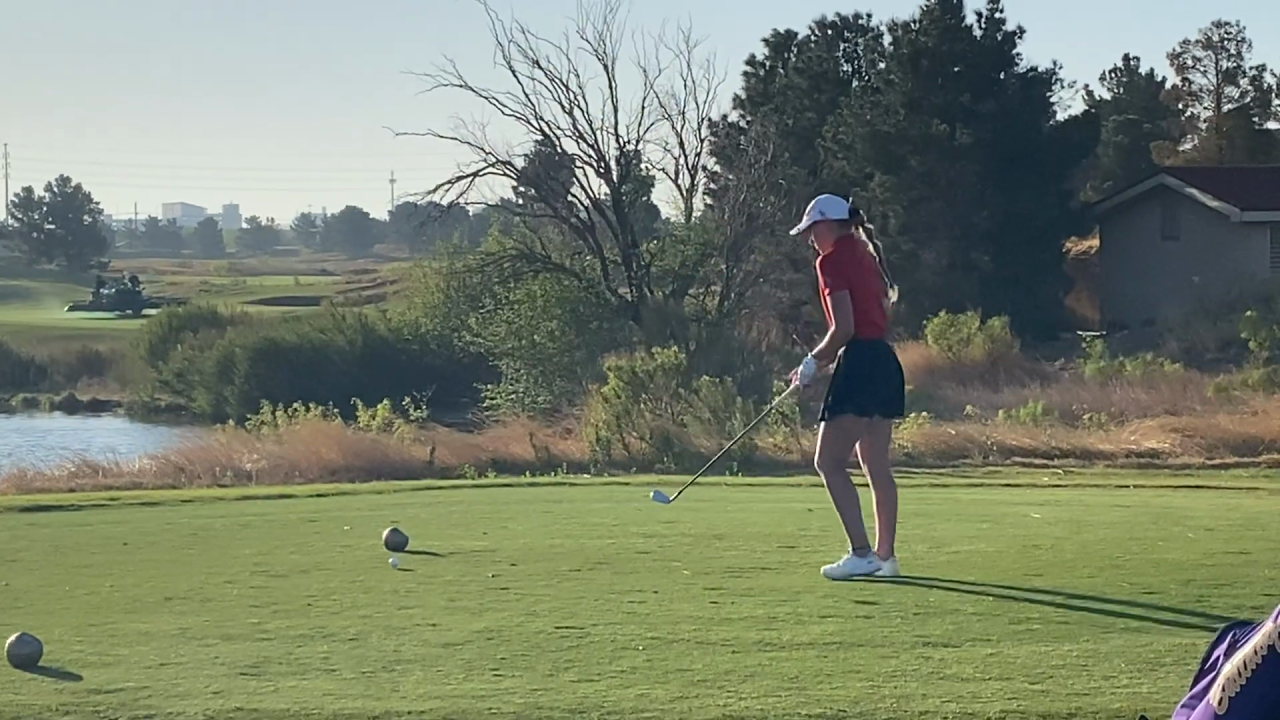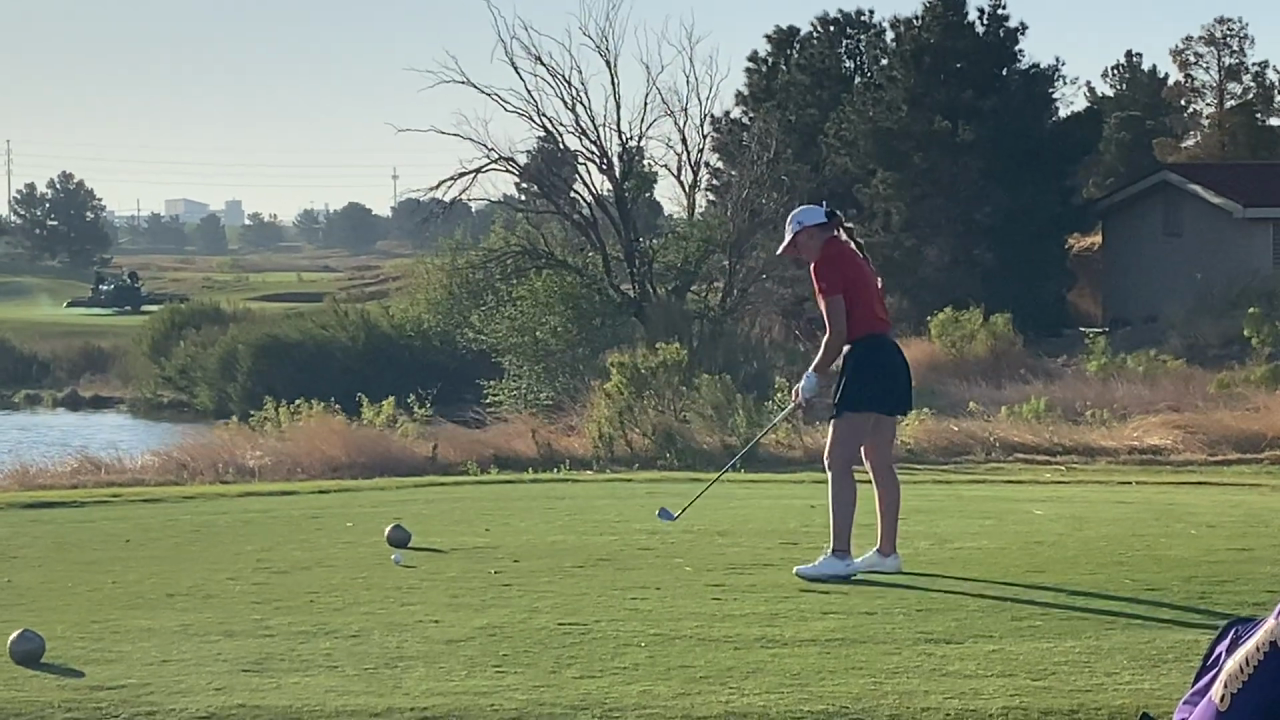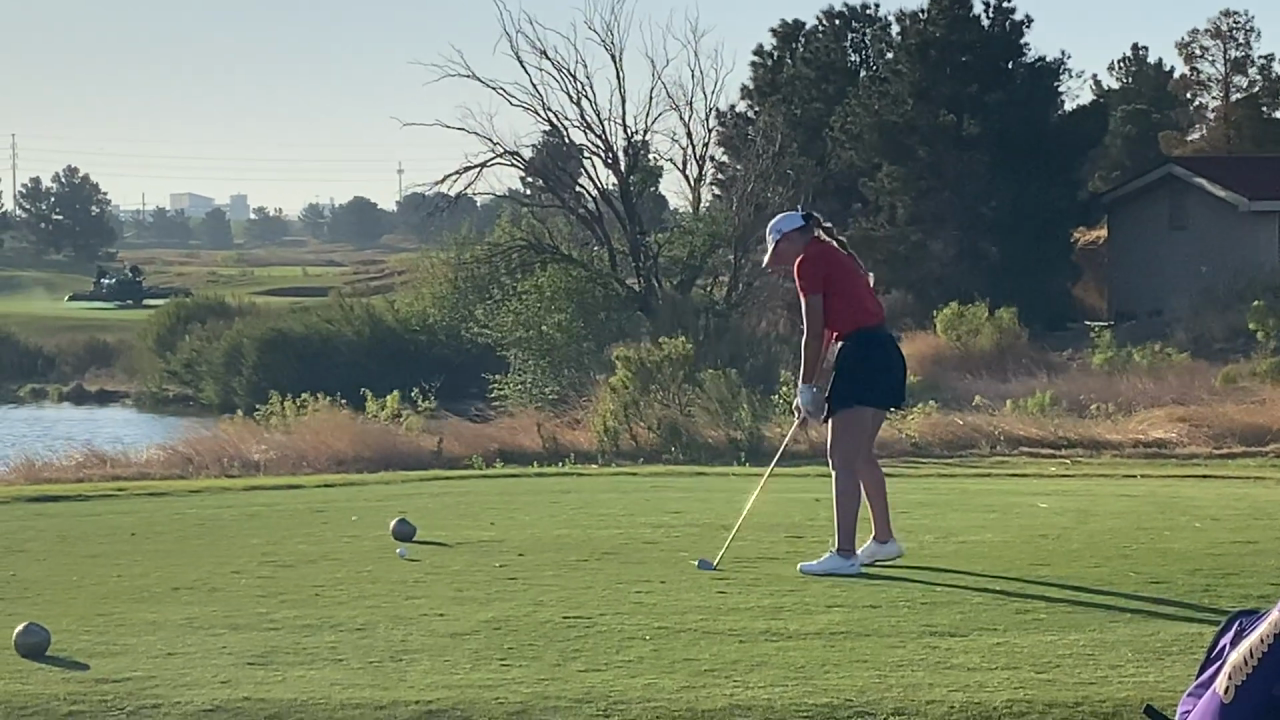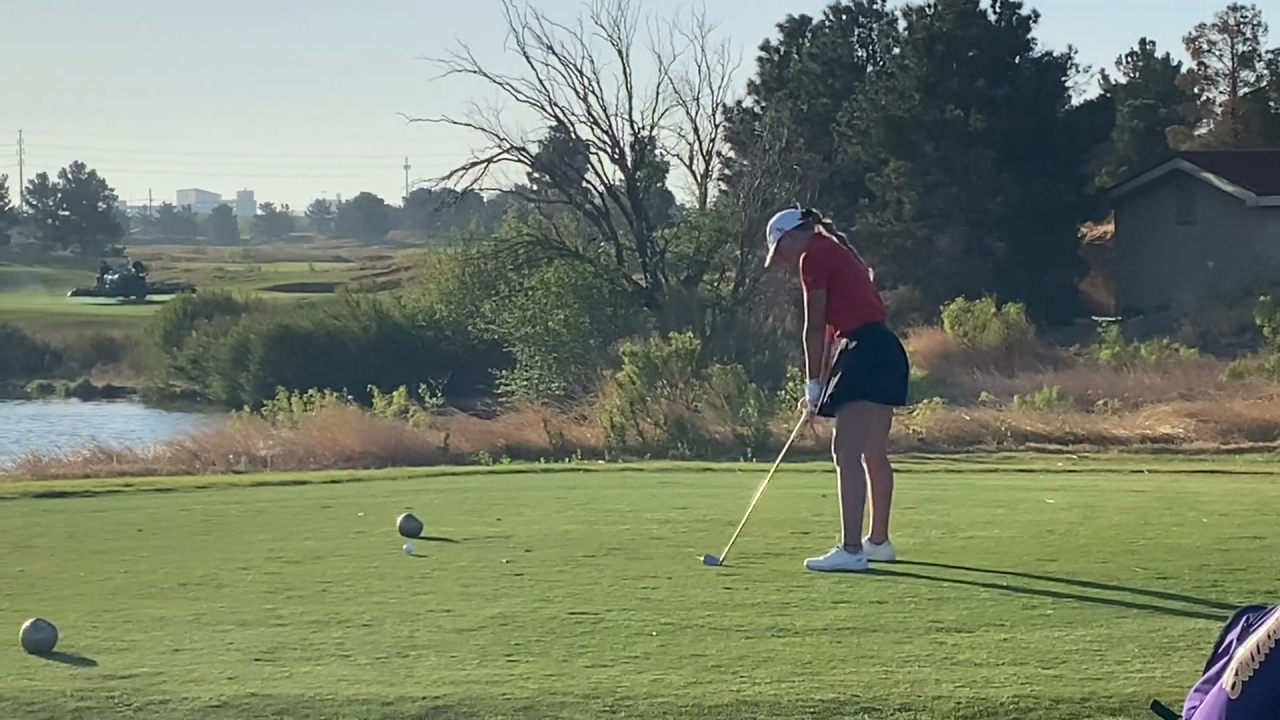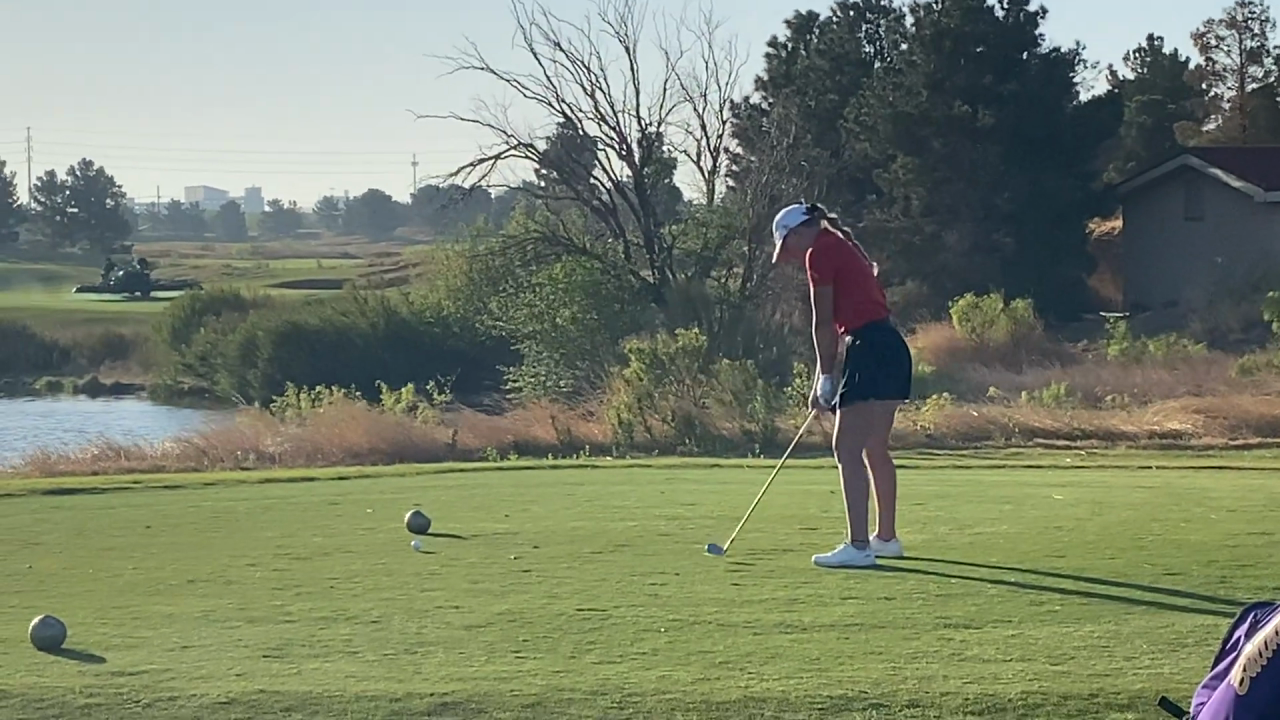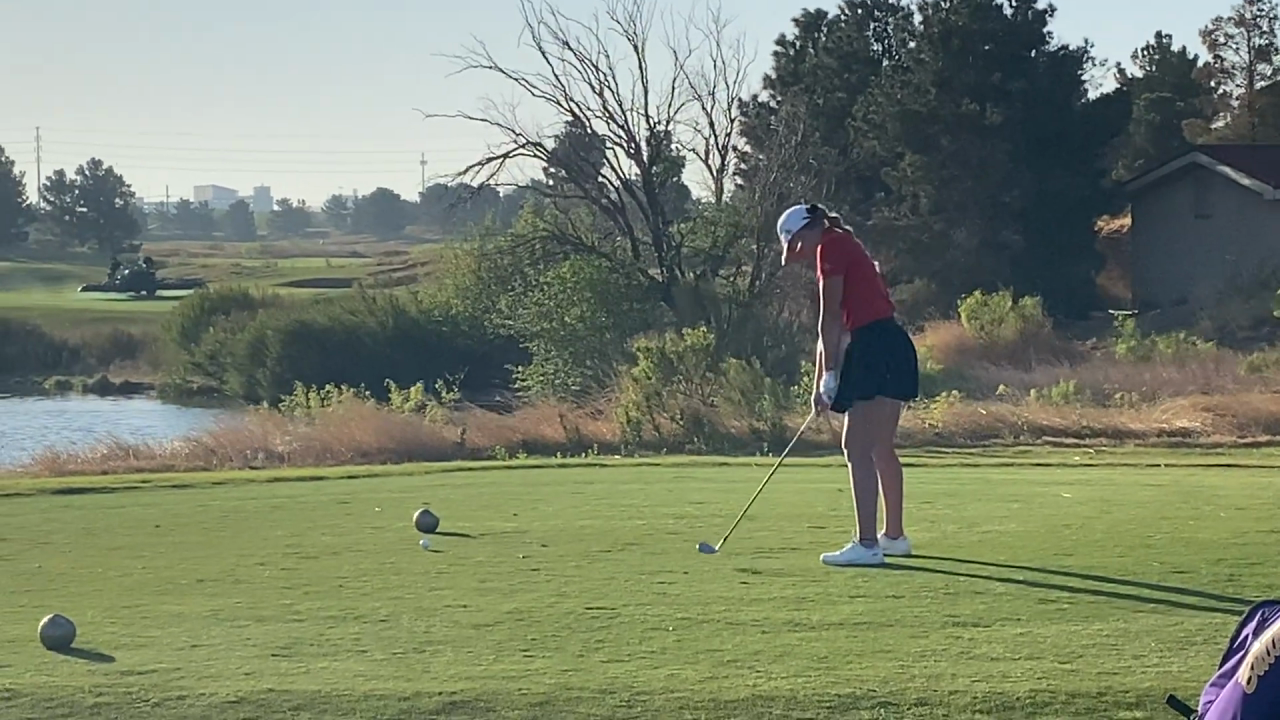
dt=0.3s
person 1, frame 1
left shoulder: (832, 260)
right shoulder: (864, 257)
left elbow: (844, 328)
left wrist: (813, 360)
right wrist: (819, 362)
left hip: (860, 365)
right hip: (883, 361)
left knee: (829, 461)
right knee: (877, 467)
left ankle: (861, 552)
right ankle: (884, 556)
person 1, frame 2
left shoulder: (825, 262)
right shoulder: (850, 256)
left elbow: (837, 333)
left wrist: (811, 377)
right wrist: (816, 376)
left hip: (867, 362)
right hip: (888, 360)
left knee: (838, 461)
right knee: (879, 463)
left ankle: (839, 556)
right ankle: (886, 552)
person 1, frame 3
left shoulder: (808, 261)
right shoulder: (834, 256)
left elbow: (814, 334)
left wrist: (806, 388)
right wrist: (813, 388)
left hip: (861, 356)
right hip: (883, 353)
left knee: (842, 459)
right knee: (860, 454)
left ankle: (844, 554)
right ankle: (883, 539)
person 1, frame 4
left shoulder: (814, 257)
right shoulder: (835, 253)
left elbow: (815, 329)
right elbow: (830, 327)
left wrist: (814, 385)
right wrist: (819, 385)
left hip: (866, 353)
right hip: (884, 351)
left knee: (847, 453)
right knee: (873, 453)
left ankle: (850, 549)
right ankle: (878, 541)
person 1, frame 5
left shoulder: (820, 253)
right shoulder: (840, 249)
left elbow: (823, 324)
right elbow: (836, 324)
left wrist: (826, 378)
right wrist: (822, 381)
left hip: (870, 351)
right hip: (886, 349)
left knee: (847, 449)
right knee: (875, 450)
left ankle: (858, 546)
right ankle: (886, 537)
person 1, frame 6
left shoulder: (832, 247)
right shoulder: (838, 251)
left elbow: (831, 320)
right elbow: (829, 328)
left wrist: (830, 375)
right wrist: (820, 383)
left hip: (876, 348)
right hip: (887, 348)
left knee: (857, 448)
right knee: (881, 449)
left ankle: (867, 544)
right ankle: (894, 536)
